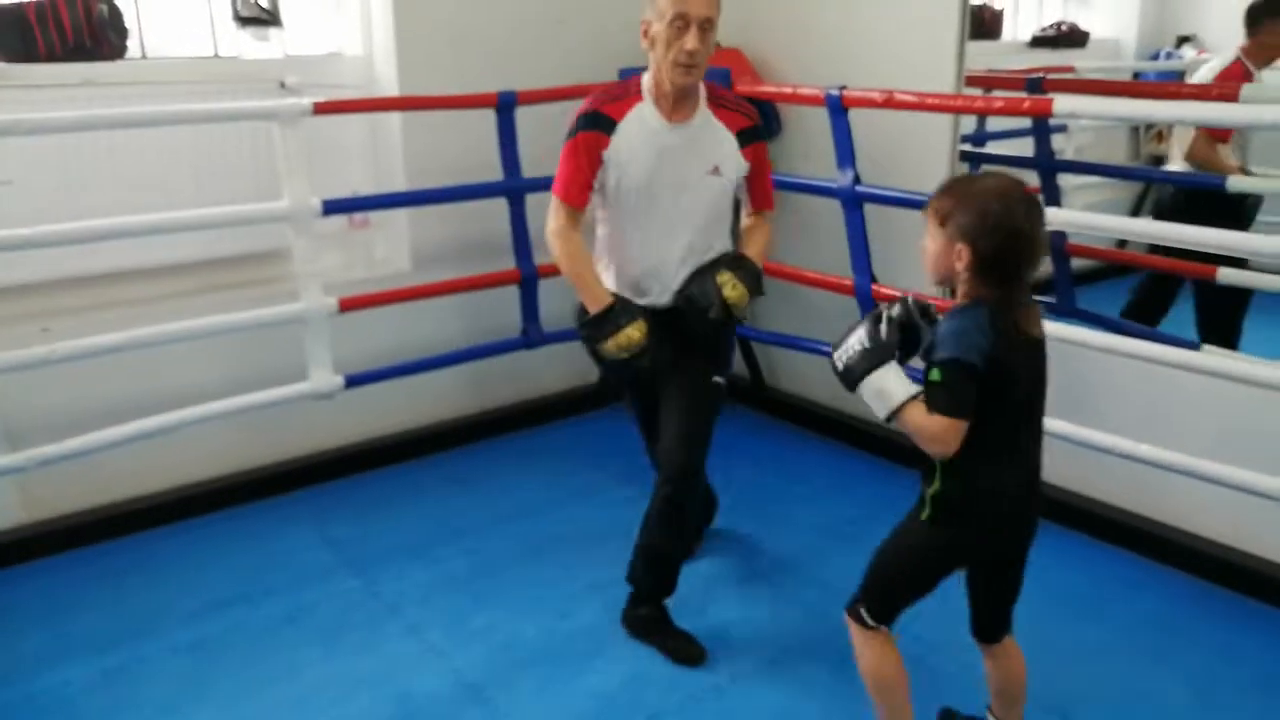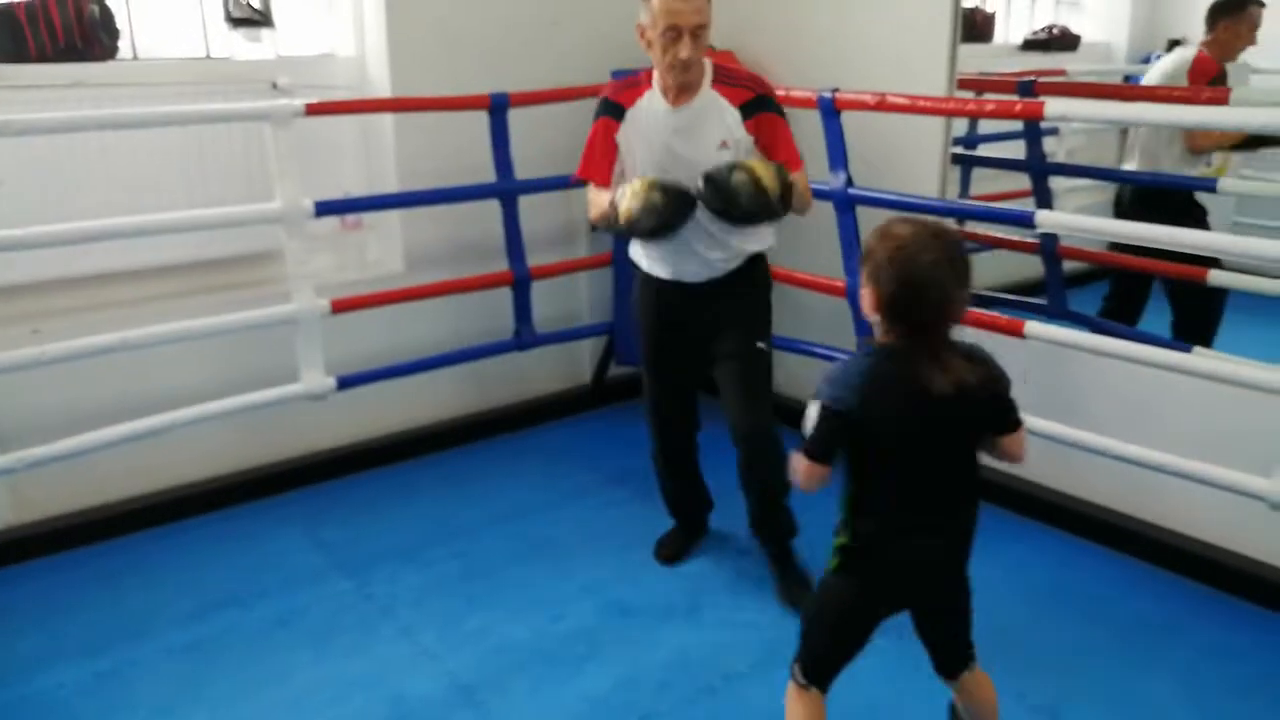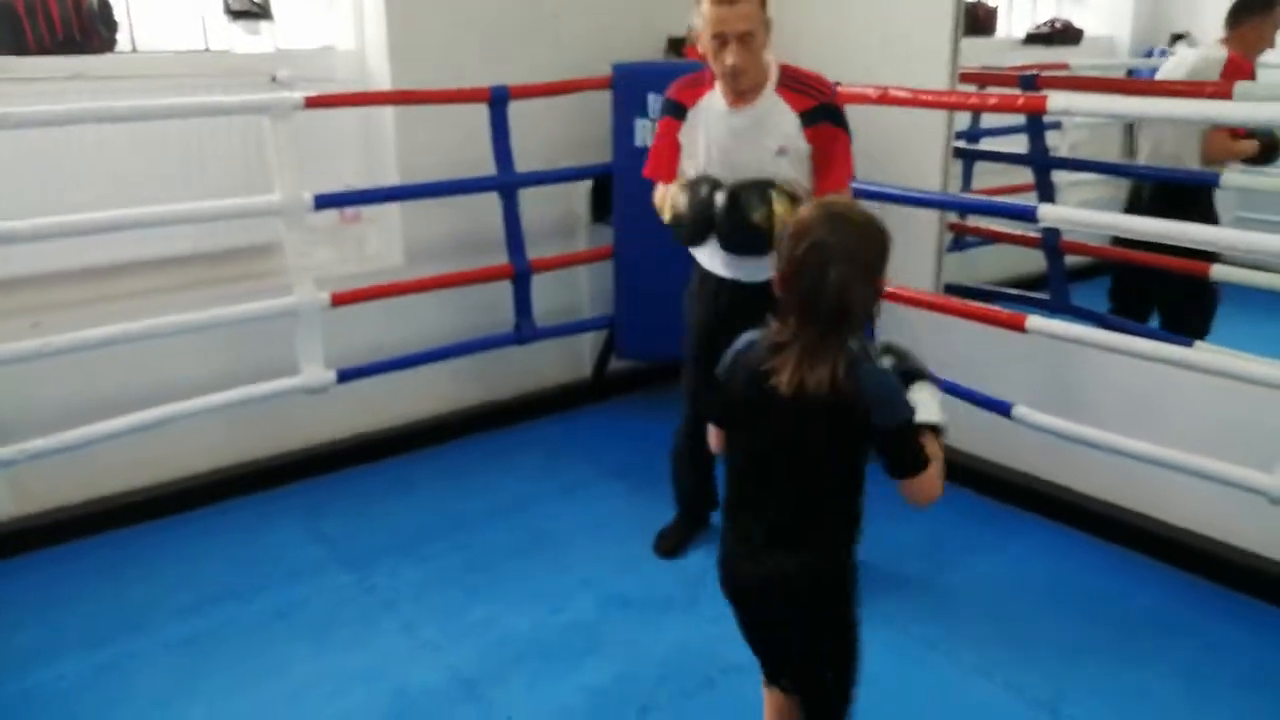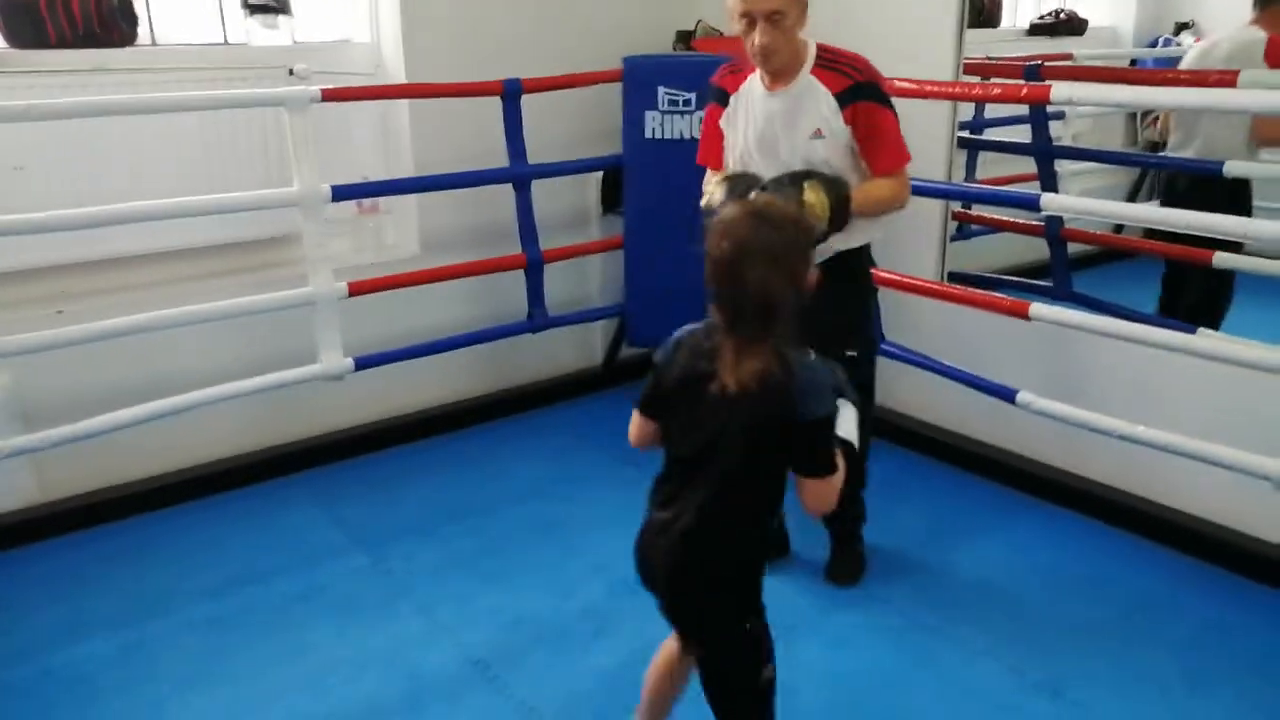
dt=0.3s
person 1, frame 1
left shoulder: (737, 120)
right shoulder: (604, 116)
left elbow: (758, 217)
right elbow: (561, 224)
left wrist: (742, 270)
right wrist: (603, 311)
left hip: (701, 317)
right hip: (629, 317)
left knee: (683, 458)
right knee: (661, 445)
left ankle: (646, 604)
right ankle: (692, 518)
person 1, frame 2
left shoulder: (748, 96)
right shoulder: (620, 104)
left elbow: (802, 195)
right elbow: (595, 204)
left wrist: (777, 191)
right wrist: (624, 206)
left hip: (737, 285)
right hip: (660, 287)
left knee: (753, 426)
right knee: (667, 421)
left ankle: (778, 547)
right ankle: (688, 516)
person 1, frame 3
left shoulder: (811, 101)
right shoulder: (683, 101)
left elbow: (836, 199)
right elbow: (663, 192)
left wrist: (787, 215)
right wrist: (681, 206)
right hip: (716, 280)
right knee: (695, 408)
right ankle: (693, 510)
person 1, frame 4
left shoulder: (852, 82)
right shoulder: (727, 86)
left elbow: (895, 187)
right elbow: (715, 175)
left hip: (835, 276)
left ankle: (846, 533)
person 2, frame 1
left shoulder: (963, 330)
right shoulder: (1023, 316)
left elbow: (941, 438)
left wrist: (879, 373)
right wrist: (927, 341)
left hip: (961, 507)
right hip: (1017, 505)
left knee: (866, 619)
right knee: (994, 632)
person 2, frame 2
left shoulder: (853, 380)
right shoulder: (978, 370)
left elbow: (806, 476)
right elbow: (1014, 450)
left wrist: (823, 414)
left hip: (869, 561)
right hip: (945, 557)
right knee: (957, 663)
person 2, frame 3
left shoulder: (745, 355)
right shoulder: (871, 383)
left elbow: (719, 443)
right elbow: (923, 491)
right wrist: (923, 402)
left hip: (741, 563)
right hip: (816, 575)
person 2, frame 4
left shoulder: (685, 346)
right shoulder: (804, 380)
left elbow: (641, 435)
right elbow: (821, 499)
right wrist: (840, 417)
left hip: (658, 545)
right hip: (720, 570)
left knee: (689, 637)
person 3, frame 1
left shoulder: (1222, 69)
right shoulder: (1237, 78)
right elbow: (1198, 150)
right wrist: (1240, 178)
left hip: (1176, 193)
right hip: (1197, 201)
left knee: (1159, 286)
right knee: (1228, 291)
person 3, frame 2
left shoulder: (1173, 60)
right shoulder: (1208, 67)
right elbow: (1200, 140)
left wrist: (1229, 134)
right wrist: (1248, 130)
left hip: (1133, 192)
right hip: (1164, 197)
left knee: (1125, 294)
right knee: (1204, 290)
person 3, frame 3
left shoulder: (1179, 59)
right shoulder: (1237, 68)
right elbow: (1215, 150)
left hip: (1145, 190)
right hip: (1184, 197)
left knee: (1132, 293)
right knee: (1192, 301)
person 3, frame 4
left shoulder: (1201, 46)
left elbow: (1166, 124)
left hip: (1176, 177)
right hip: (1220, 185)
left knee: (1179, 277)
right knee: (1211, 286)
